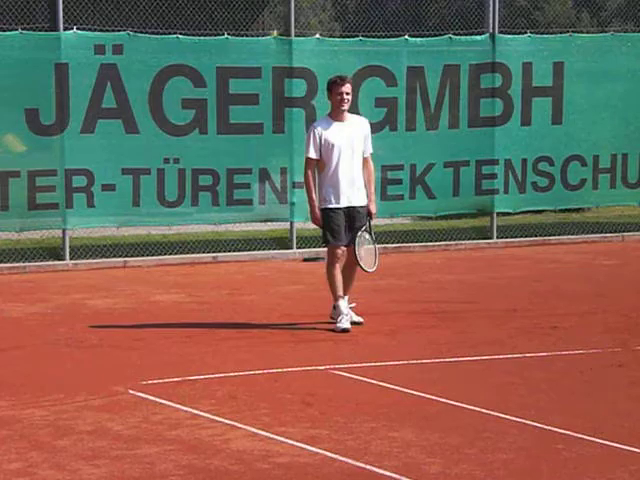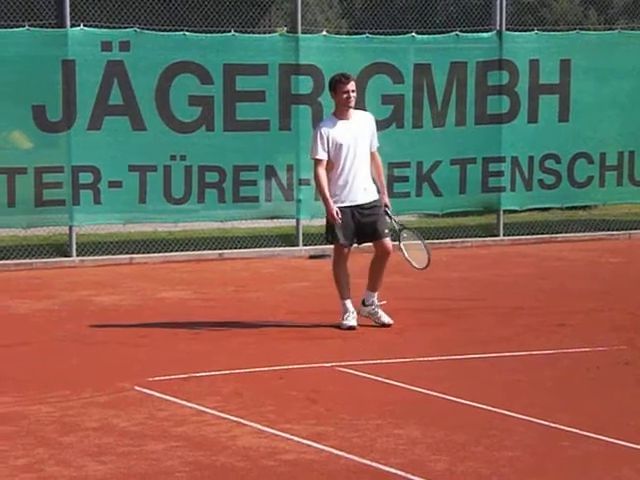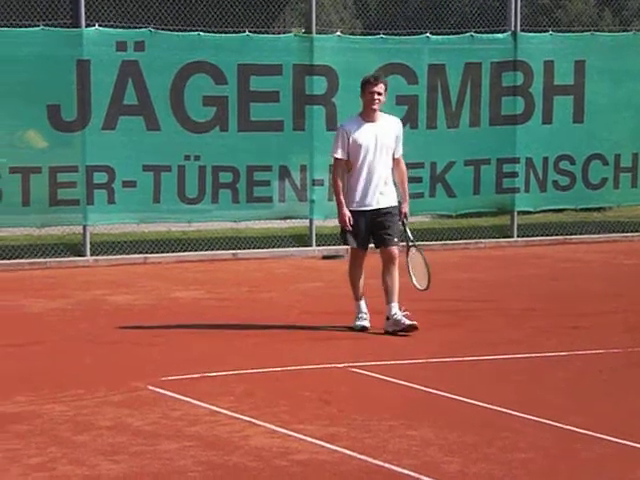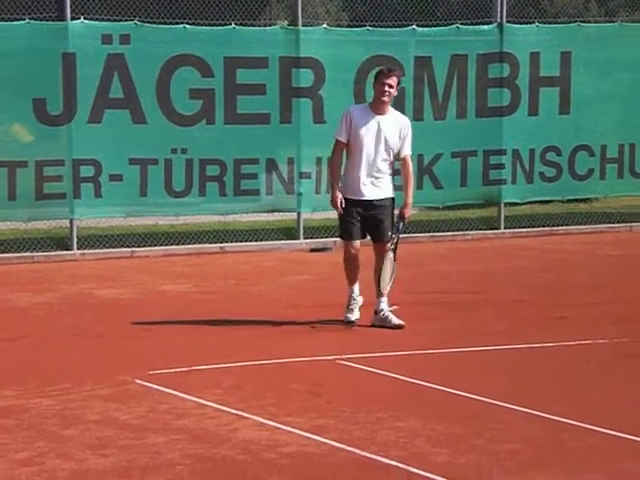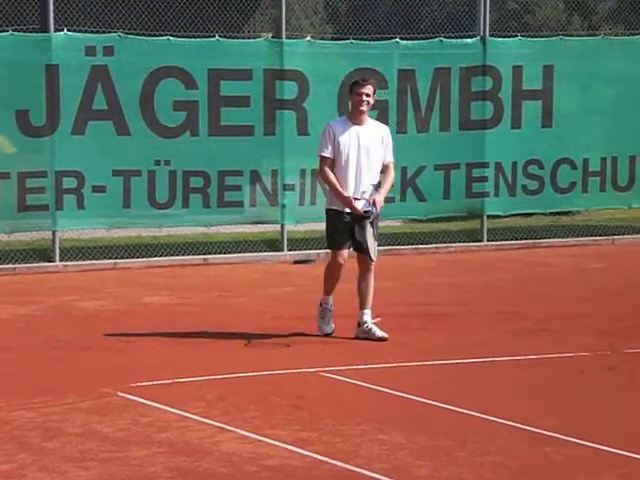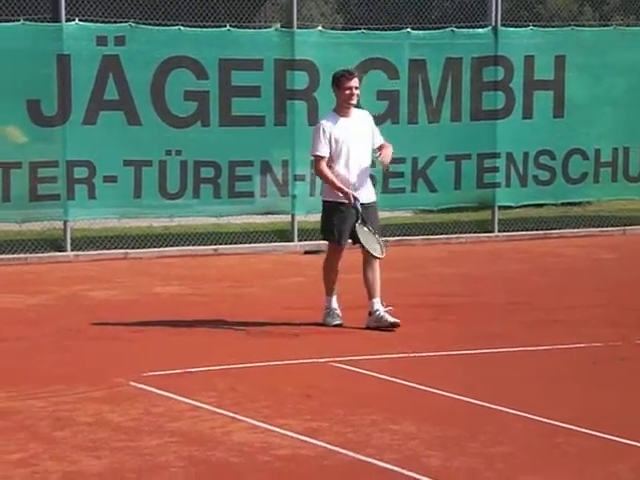
dt=0.4s
person 1, frame 1
left shoulder: (362, 124)
right shoulder: (318, 129)
left elbow: (367, 163)
right elbow: (310, 169)
left wrist: (371, 198)
right wrist: (313, 204)
left hip: (358, 202)
right hip: (331, 203)
left knee: (355, 256)
right knee: (336, 255)
left ankle: (342, 304)
right ankle: (341, 311)
person 1, frame 2
left shoulder: (367, 120)
right shoulder: (324, 129)
right elbow: (319, 169)
left wrist: (384, 192)
right wrist: (328, 204)
left hip: (369, 199)
right hip: (341, 203)
left knee: (385, 248)
right knee: (341, 254)
left ankle: (369, 303)
right ankle: (348, 310)
person 1, frame 3
left shoulder: (394, 125)
right shoulder: (347, 128)
left elbow: (398, 164)
right elbow: (338, 170)
left wrist: (405, 200)
right wrist: (341, 207)
left hip: (387, 204)
right hip: (356, 205)
left knee: (391, 256)
right knee: (357, 257)
left ankle: (393, 316)
right ankle: (361, 311)
person 1, frame 4
left shoulder: (402, 123)
right shoulder: (353, 113)
left elbow: (406, 163)
right elbow: (337, 153)
left wrist: (408, 201)
right wrist: (334, 188)
left hip: (382, 197)
right hip: (351, 196)
left knee: (383, 251)
right knee: (352, 249)
left ankle: (381, 310)
right ankle: (354, 295)
person 1, frame 5
left shoulder: (382, 131)
right shoulder: (333, 128)
left elbow: (389, 169)
right elbow: (324, 168)
left wrist: (381, 194)
right wrist: (345, 196)
left hip: (368, 209)
right hip: (339, 208)
left knee: (368, 263)
right knee: (338, 259)
left ankle: (365, 322)
right ankle: (326, 303)
person 1, frame 6
left shoulder: (366, 118)
right shoulder: (326, 126)
left elbow: (381, 145)
right elbow: (319, 166)
left wrist: (387, 150)
right wrist: (343, 189)
left hip: (367, 197)
right hip: (337, 199)
left knee: (371, 252)
right knee: (335, 251)
left ankle: (376, 312)
right ankle: (331, 307)
